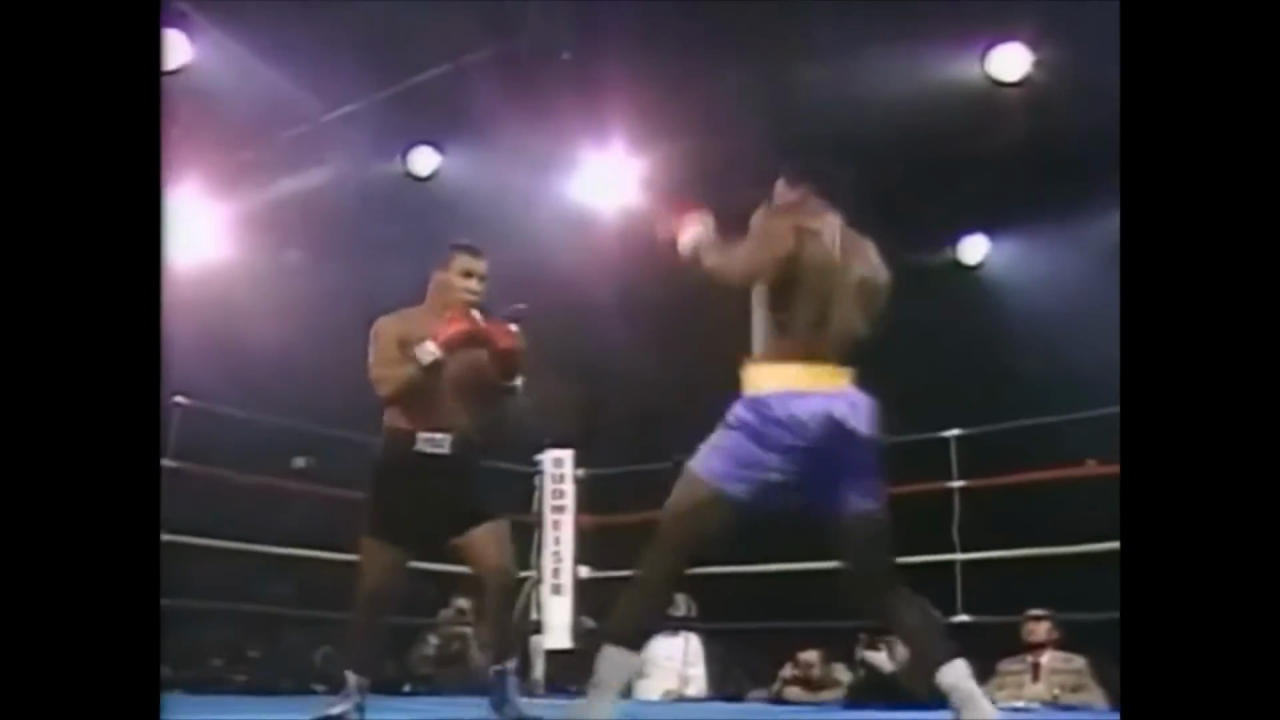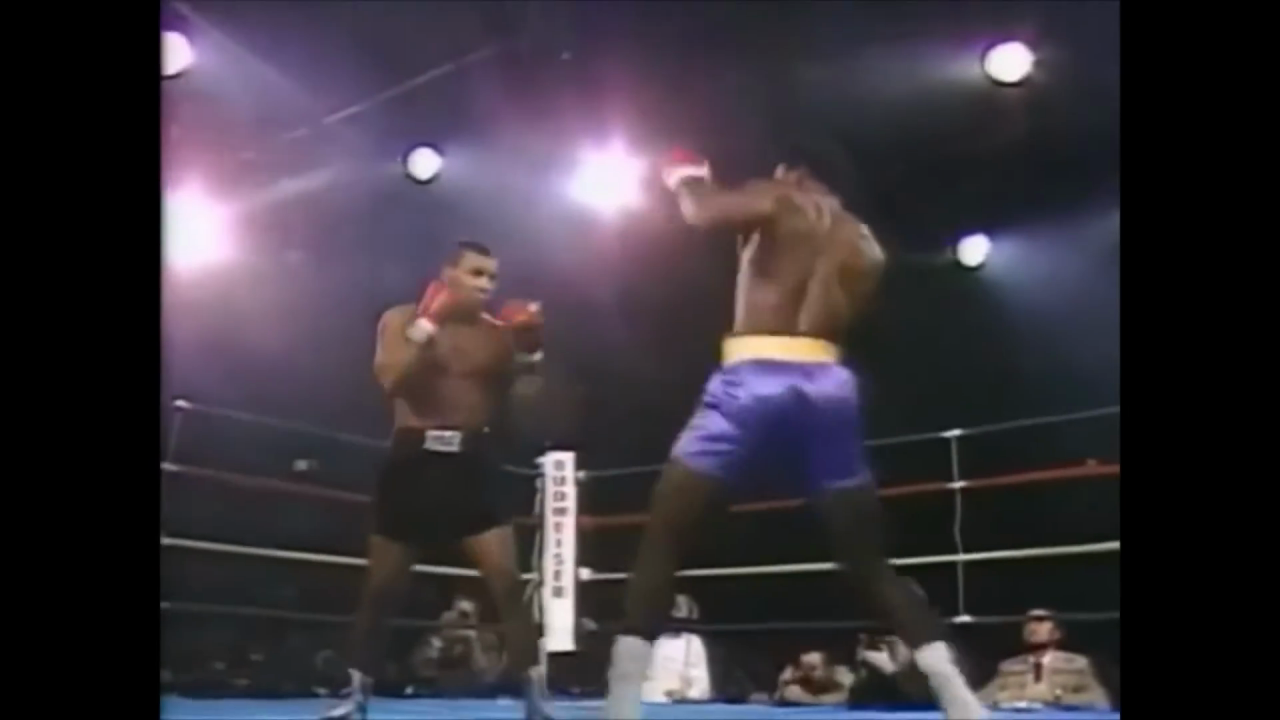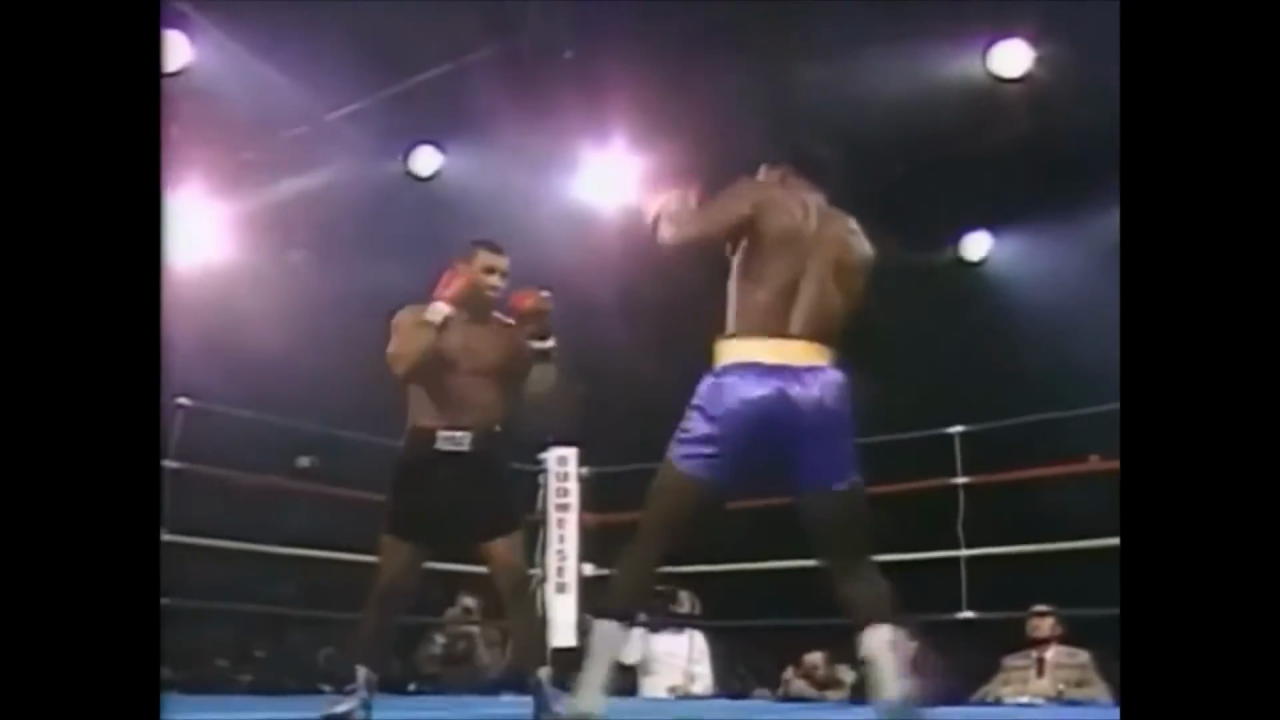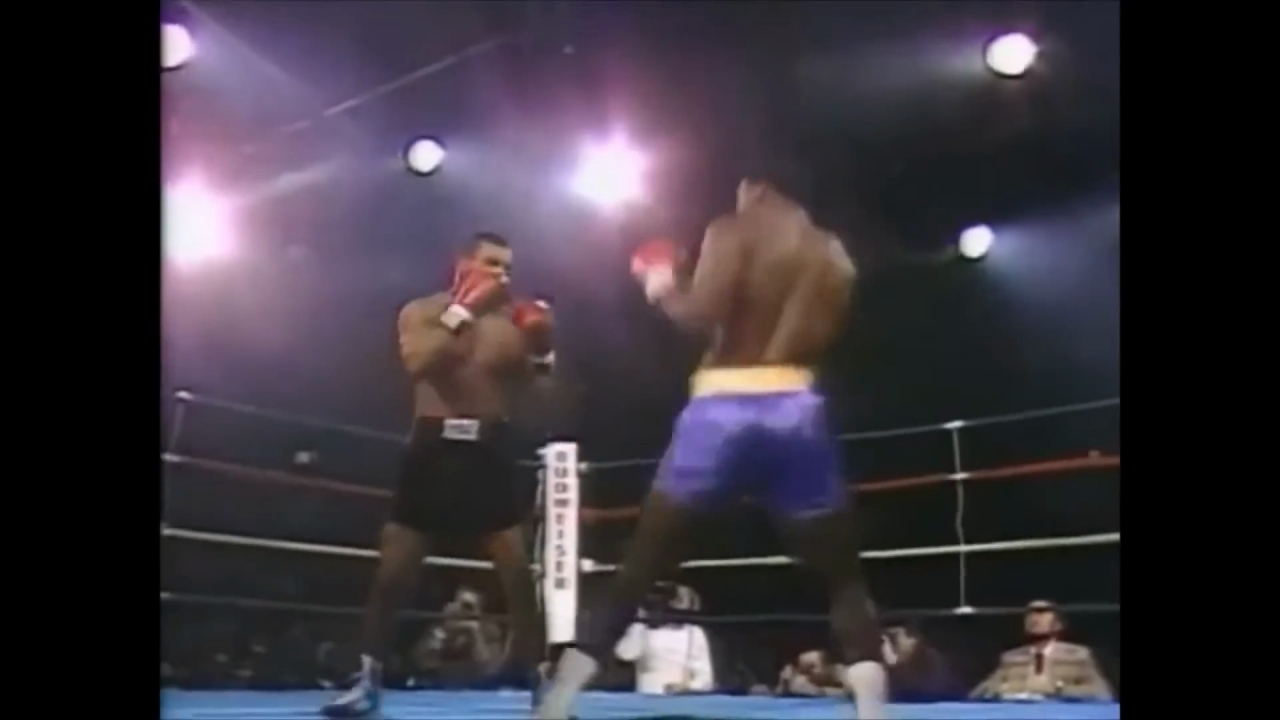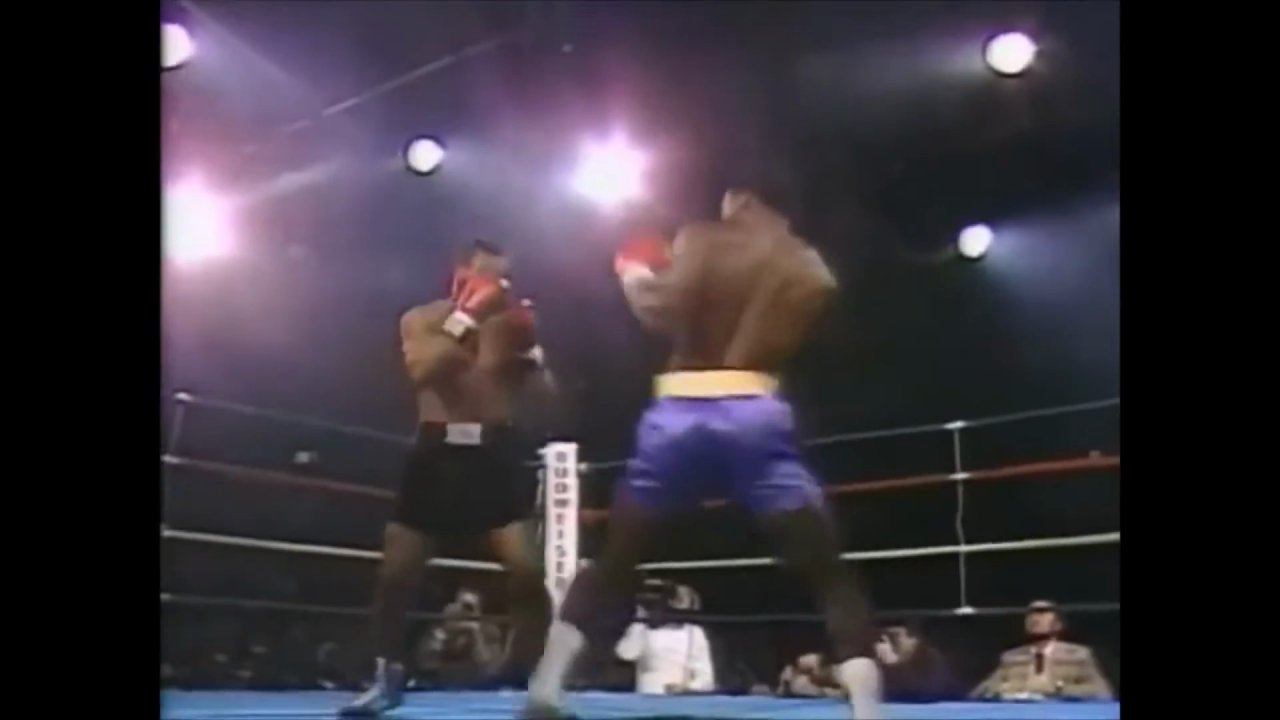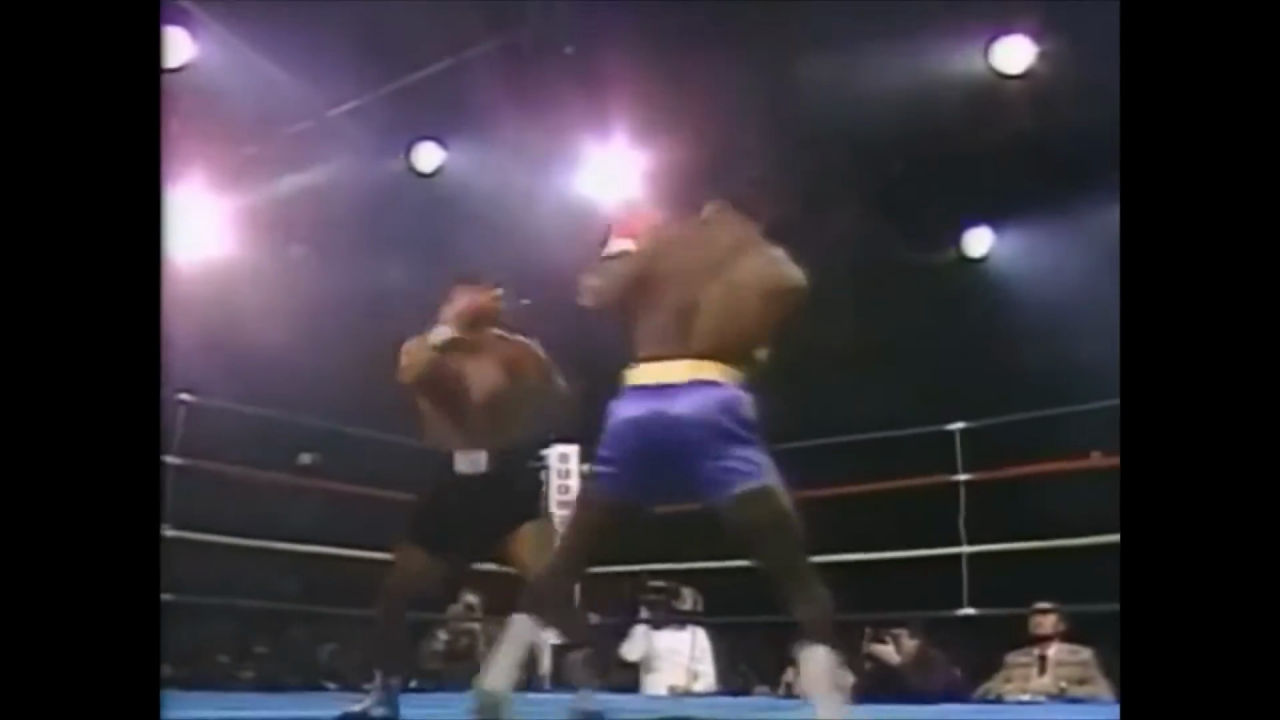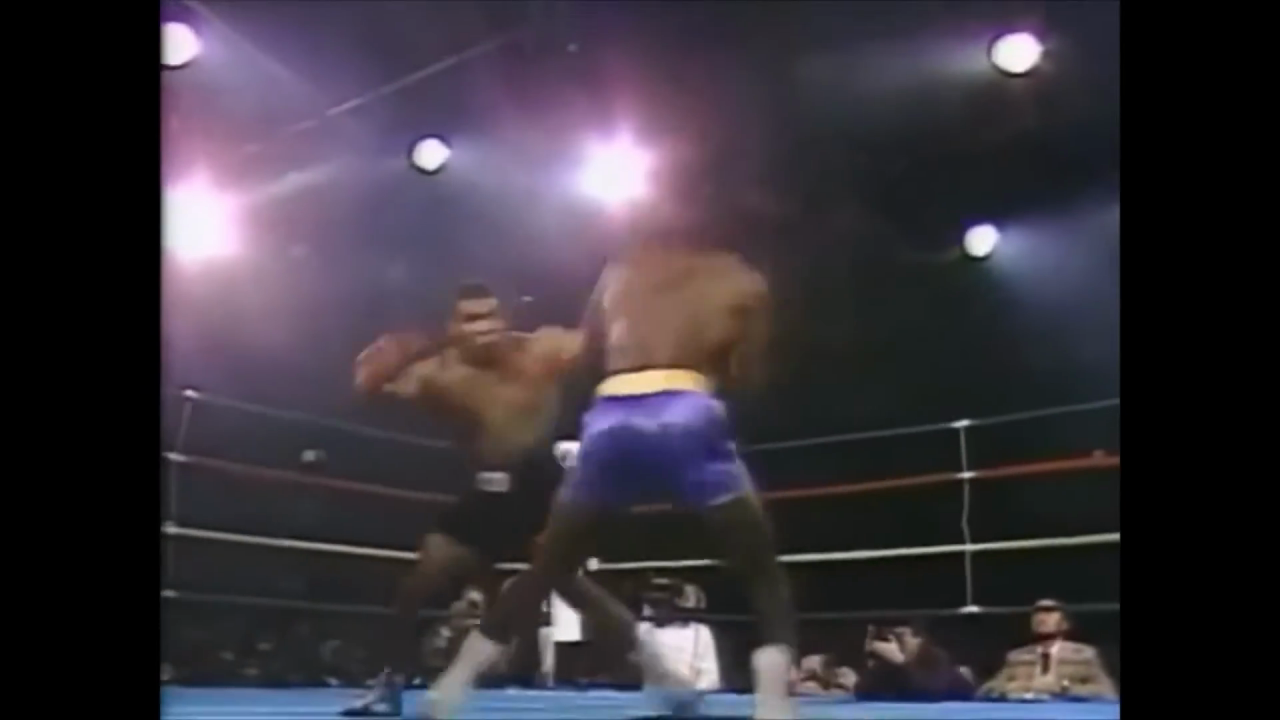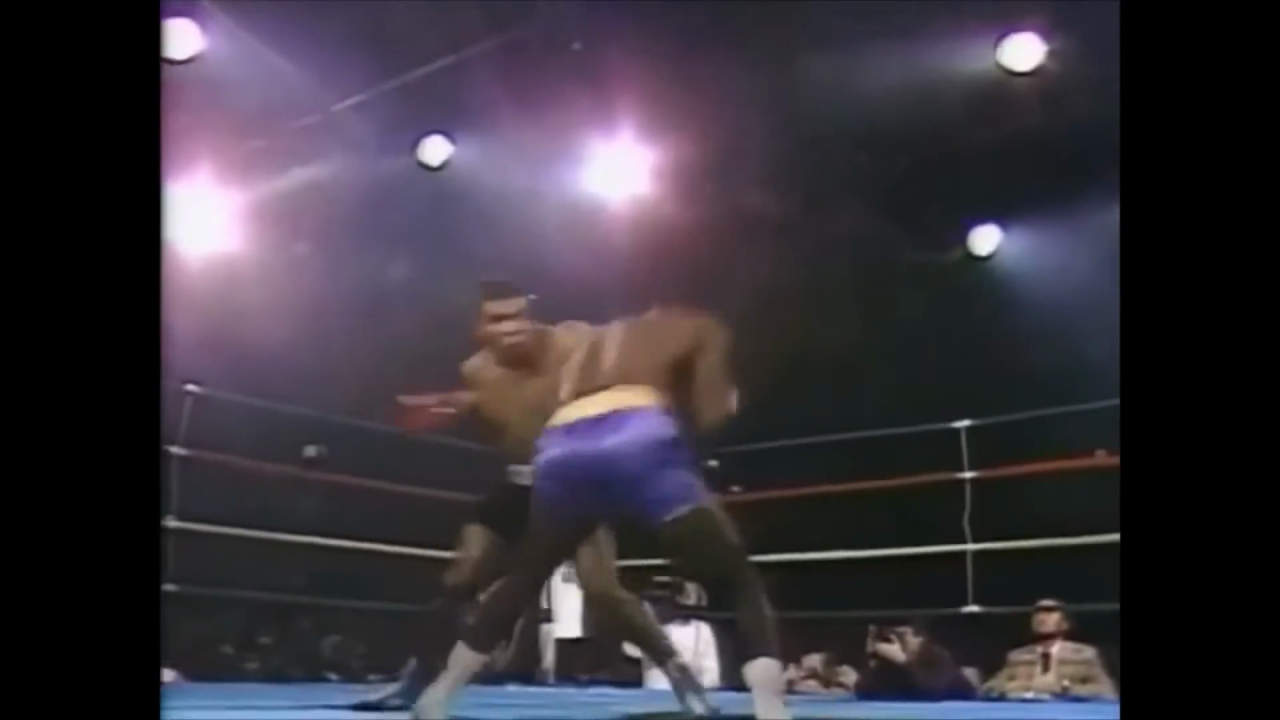
dt=0.1s
person 1, frame 1
left shoulder: (785, 222)
right shoulder: (868, 257)
left elbow: (737, 270)
left wrist: (696, 239)
left hip: (779, 408)
right hip: (846, 410)
left knee: (664, 557)
right knee: (881, 587)
person 1, frame 2
left shoulder: (784, 199)
right shoulder: (865, 244)
left elbow: (705, 211)
left wrist: (685, 179)
left hip: (755, 385)
right hip: (827, 387)
left knee: (659, 548)
right knee: (868, 569)
person 1, frame 3
left shoulder: (762, 201)
right shoulder: (853, 240)
left elbow: (683, 230)
left wrist: (663, 209)
left hip: (743, 386)
right hip: (818, 389)
left knee: (646, 547)
right knee: (852, 563)
person 1, frame 4
left shoulder: (736, 232)
right shoulder: (836, 260)
left elbow: (699, 313)
left wrist: (658, 282)
left hip: (719, 411)
right hip: (795, 414)
left knee: (637, 577)
right knee: (845, 583)
person 1, frame 5
left shoulder: (705, 239)
right shoulder: (812, 270)
left elbow: (664, 311)
left wrist: (636, 276)
left hip: (679, 416)
right hip: (755, 416)
left knee: (608, 569)
right knee: (833, 581)
person 1, frame 6
left shoulder: (666, 237)
right shoulder: (779, 270)
left elbow: (596, 295)
left wrist: (620, 249)
left hip: (638, 409)
right hip: (714, 406)
left knee: (570, 558)
right knee: (794, 573)
person 1, frame 7
left shoulder: (629, 269)
right shoulder: (742, 283)
left elbow: (593, 333)
right elbow: (746, 371)
left hip: (611, 421)
right hip: (687, 417)
left knee: (546, 570)
right knee: (764, 574)
person 1, frame 8
left shoulder: (594, 339)
right shoulder: (700, 329)
right elbow: (713, 412)
right wrist: (727, 396)
left hip: (560, 451)
right hip: (640, 439)
left knee: (521, 585)
right knee: (741, 586)
person 2, frame 1
left shoulder: (486, 337)
right shoulder: (394, 327)
right elbow: (386, 388)
left wrist: (509, 366)
right wrist: (436, 346)
left hip: (460, 468)
right hip: (405, 464)
left knee: (503, 577)
right knee: (374, 589)
person 2, frame 2
left shoulder: (498, 333)
right shoulder: (400, 320)
right elbow: (392, 379)
left wrist: (528, 347)
right wrist: (428, 323)
left hip: (470, 463)
right hip: (414, 460)
left knee: (508, 584)
right knee: (381, 587)
person 2, frame 3
left shoulder: (511, 332)
right shoulder: (414, 318)
left elbow: (542, 392)
right elbow: (404, 366)
left wrist: (543, 337)
right wrist: (443, 308)
left hip: (483, 463)
right hip: (427, 460)
left knee: (515, 584)
right knee: (390, 586)
person 2, frame 4
left shoulder: (514, 322)
right shoulder: (421, 313)
right elbow: (418, 363)
left wrist: (542, 347)
right wrist: (463, 310)
left hip: (490, 454)
right hip: (434, 451)
left knee: (517, 578)
right knee: (393, 575)
person 2, frame 5
left shoulder: (513, 325)
right shoulder: (422, 320)
right elbow: (423, 371)
left wrist: (528, 347)
right wrist: (466, 317)
left hip: (493, 455)
right hip: (438, 454)
left knee: (526, 574)
right knee: (395, 575)
right ankle: (387, 681)
person 2, frame 6
left shoulder: (519, 350)
right shoulder: (420, 350)
left elbow: (554, 406)
right elbow: (413, 376)
right wrist: (451, 328)
left hip: (508, 483)
right hip: (451, 486)
right knee: (398, 591)
person 2, frame 7
left shoulder: (541, 349)
right shoulder: (439, 369)
right elbow: (373, 382)
left hip: (538, 486)
right hip: (486, 492)
left knee: (567, 581)
right knee: (414, 587)
right ankle: (390, 687)
person 2, frame 8
left shoulder: (570, 343)
right shoulder: (477, 371)
right hip: (518, 487)
left knee: (601, 592)
right knee: (458, 583)
left ankle: (678, 673)
right ankle: (412, 681)
